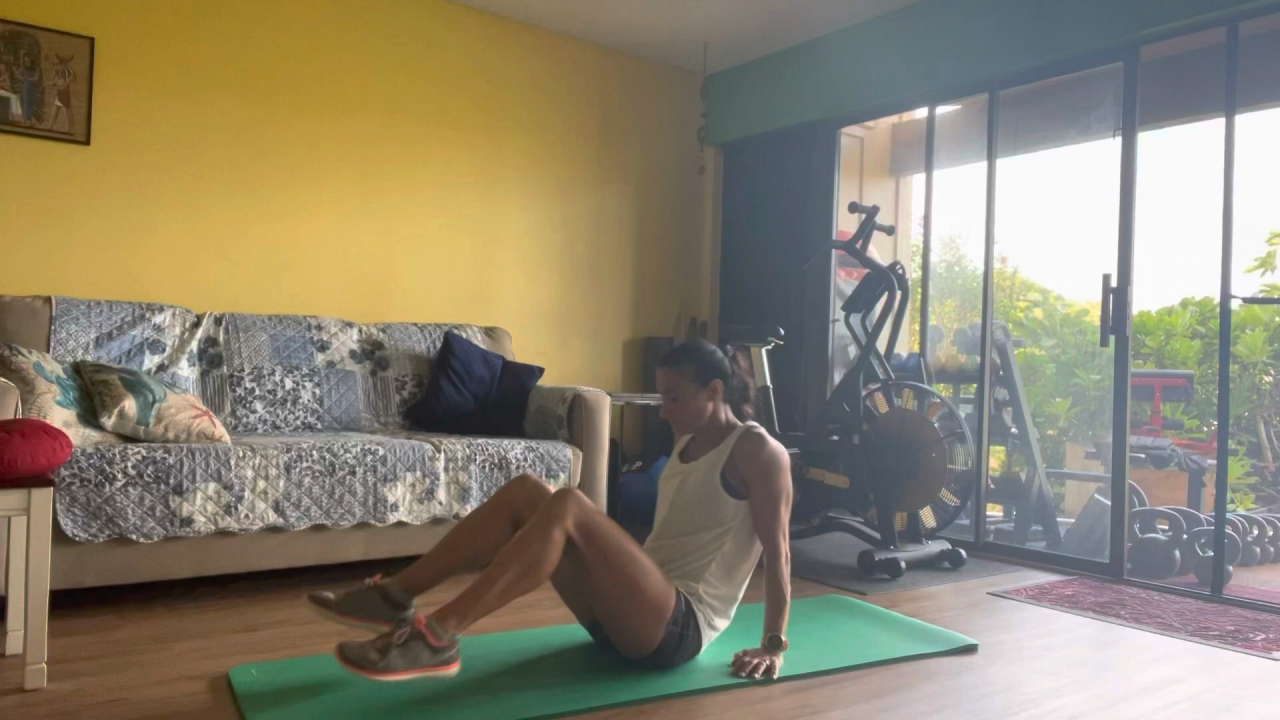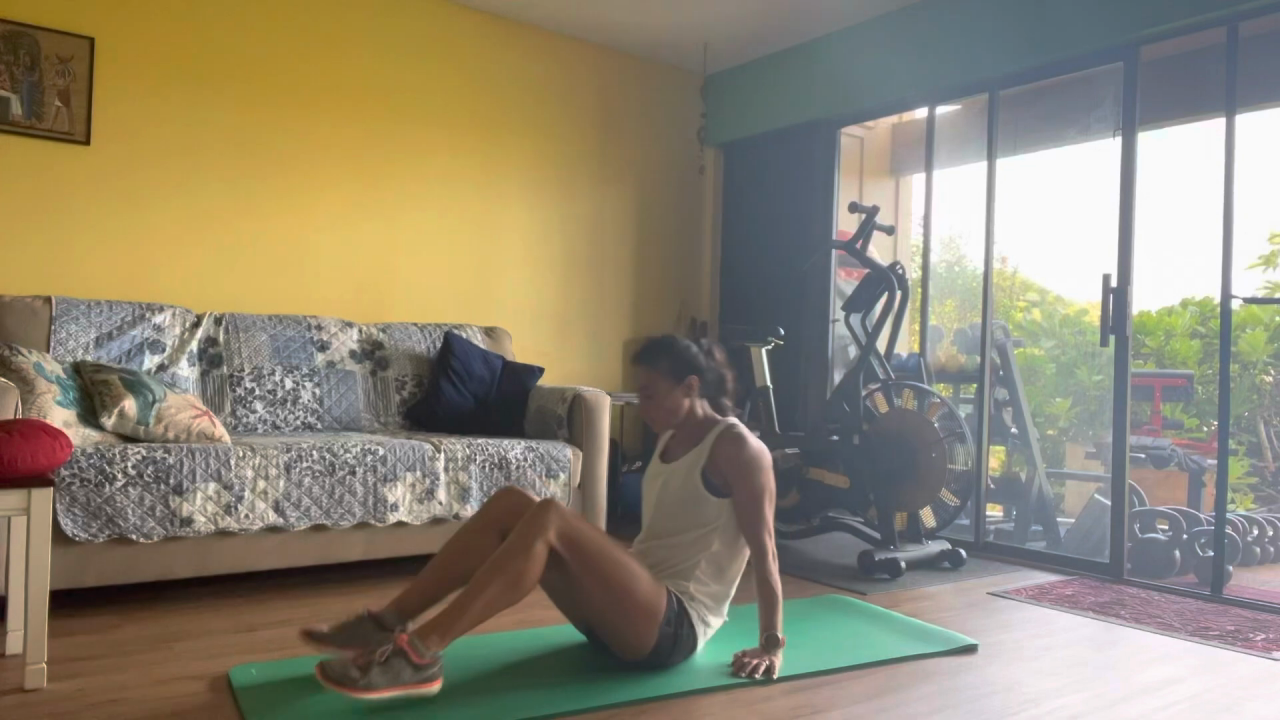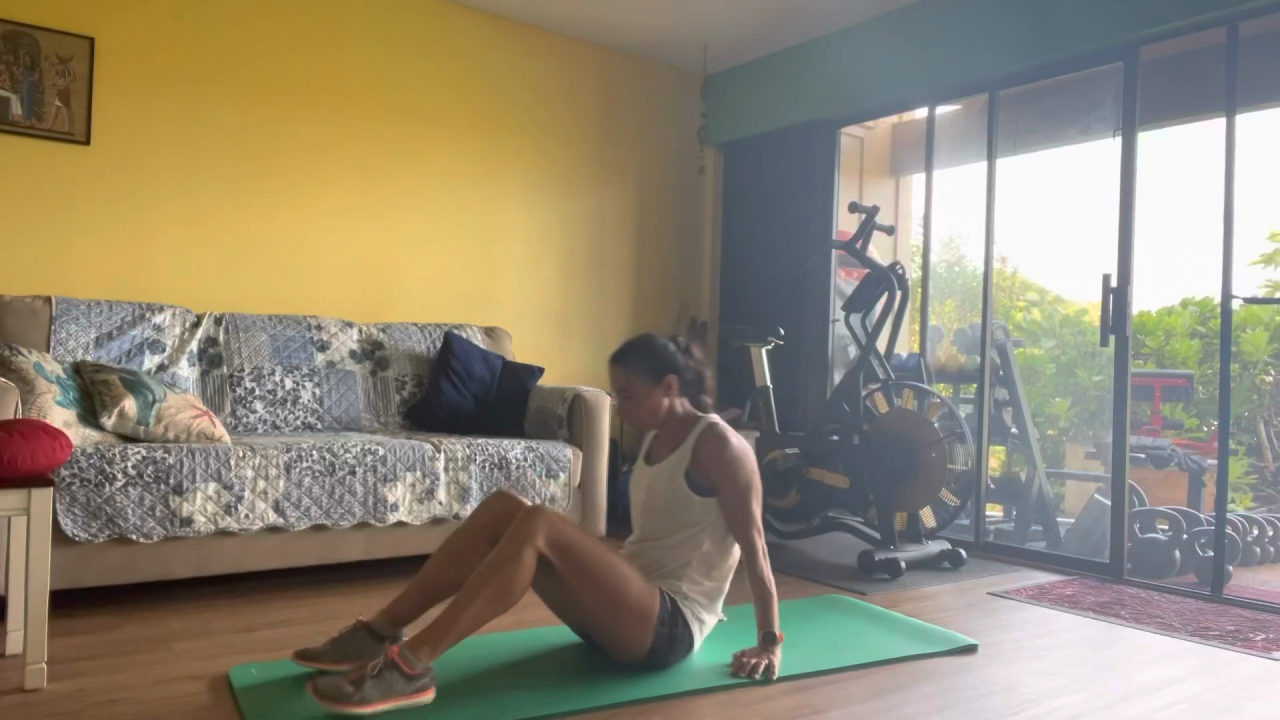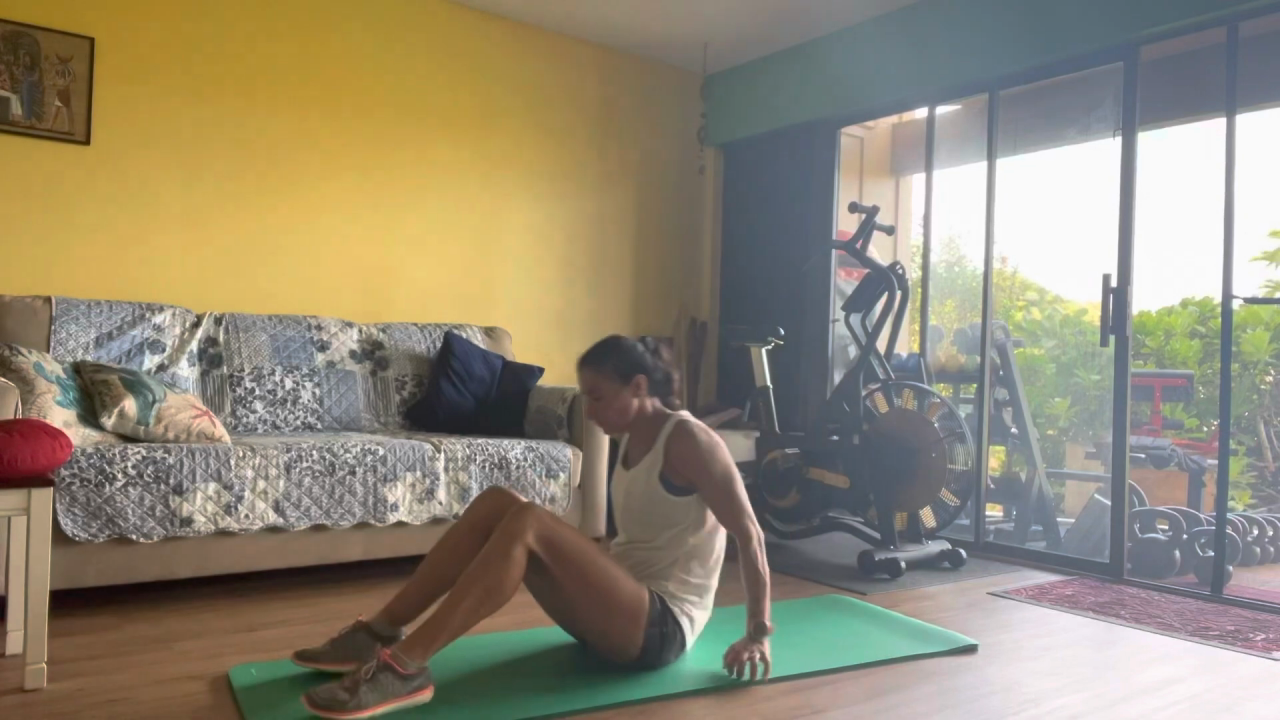
dt=0.1s
person 1, frame 1
left shoulder: (759, 451)
right shoulder: (689, 441)
left elbow: (776, 551)
left wrist: (774, 644)
left hip: (679, 627)
right hip: (636, 608)
left knee: (568, 507)
right knee: (524, 492)
left ankle: (435, 640)
right ankle: (393, 598)
person 1, frame 2
left shoulder: (738, 449)
right shoulder: (671, 441)
left elbow: (763, 549)
left wrist: (771, 643)
left hip: (673, 629)
right hip: (626, 611)
left knee: (549, 518)
right knee: (510, 505)
left ankle: (420, 656)
right ankle: (388, 621)
person 1, frame 3
left shoulder: (717, 445)
right shoulder: (655, 439)
left elbow: (753, 546)
left wrist: (768, 641)
left hip: (669, 626)
right hip: (630, 605)
left knee: (539, 525)
right knee: (503, 507)
left ankle: (411, 667)
right ankle: (380, 632)
person 1, frame 4
left shoulder: (690, 442)
right shoulder: (632, 439)
left elbow: (748, 535)
left wrist: (758, 632)
left hip: (660, 626)
right hip: (622, 605)
left knee: (528, 521)
right knee: (497, 502)
left ankle: (405, 667)
right ankle: (380, 632)
